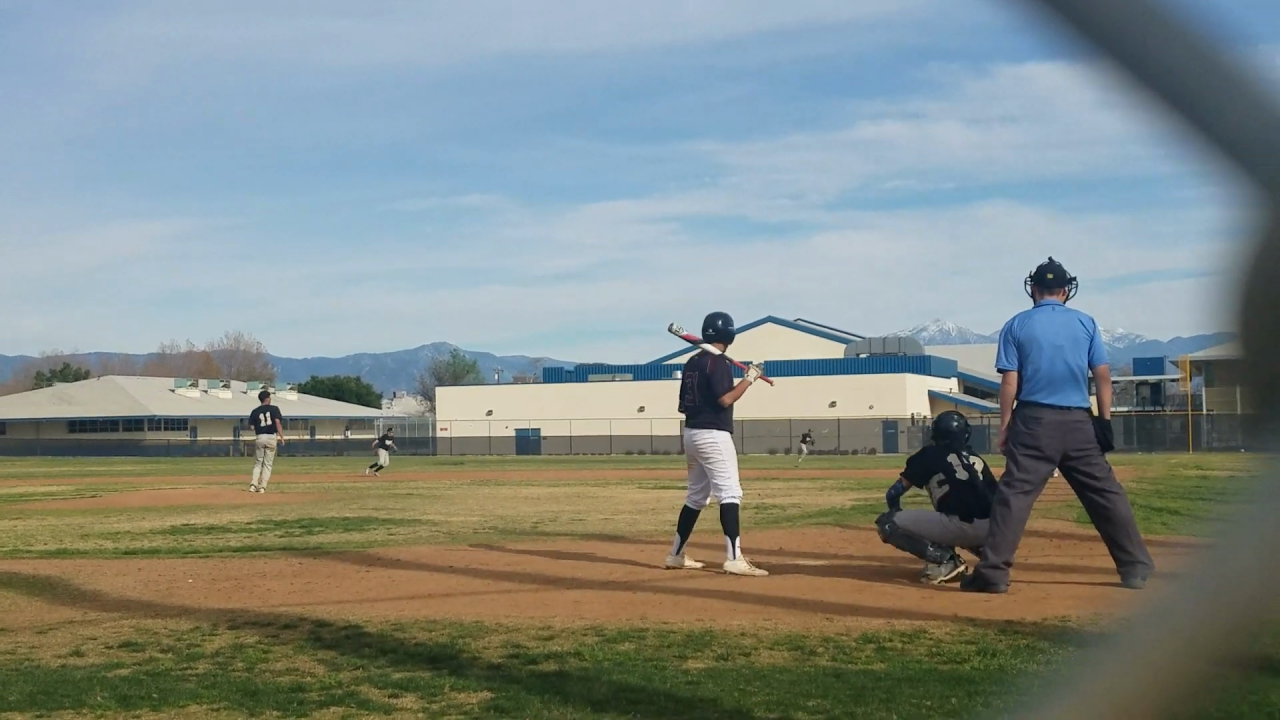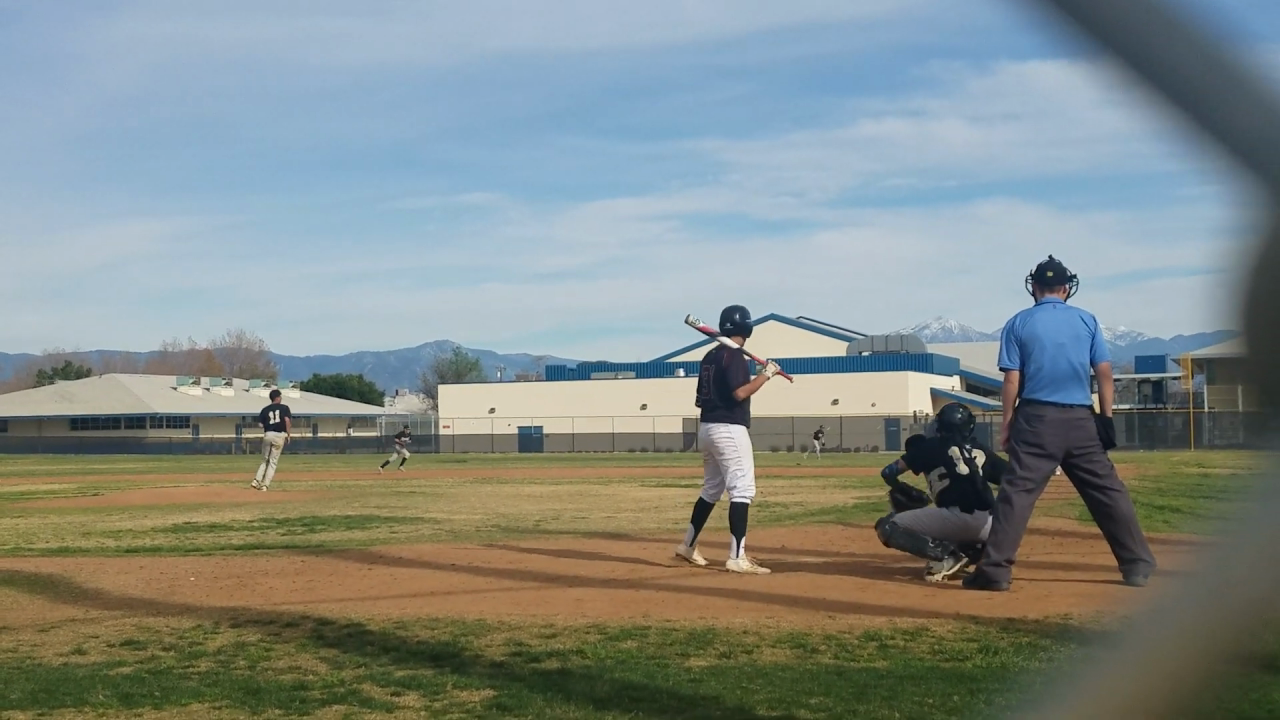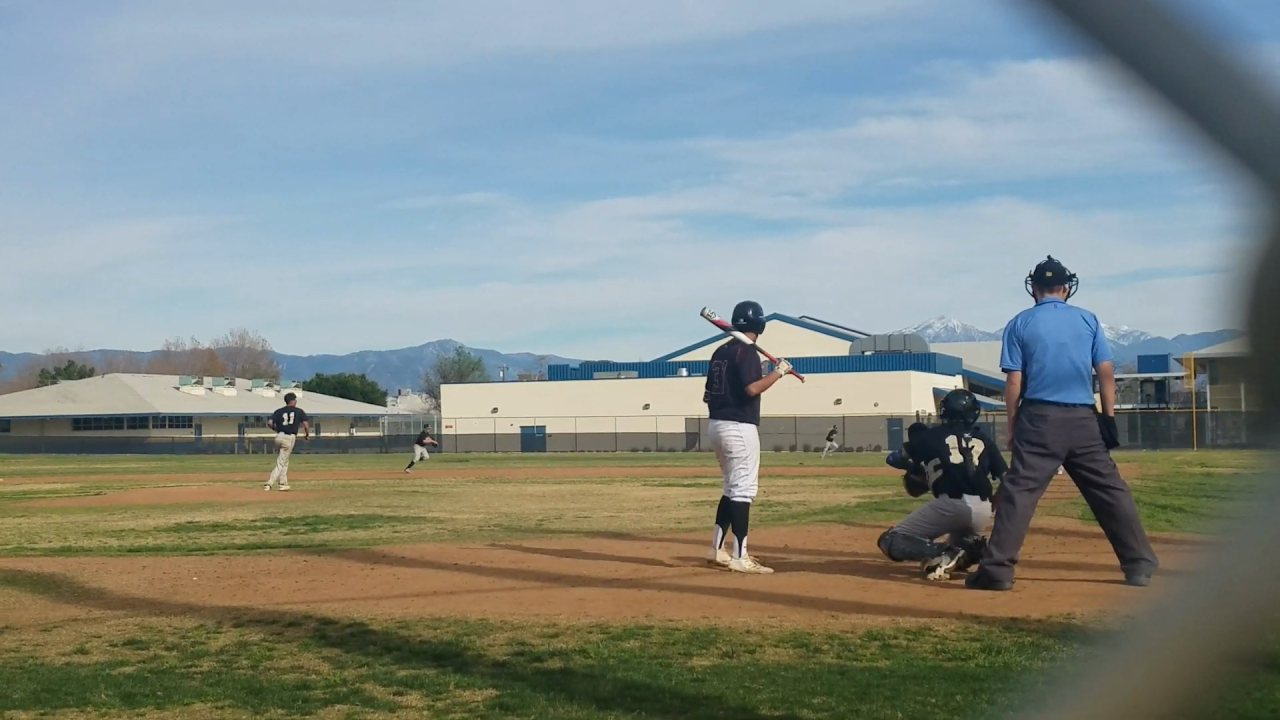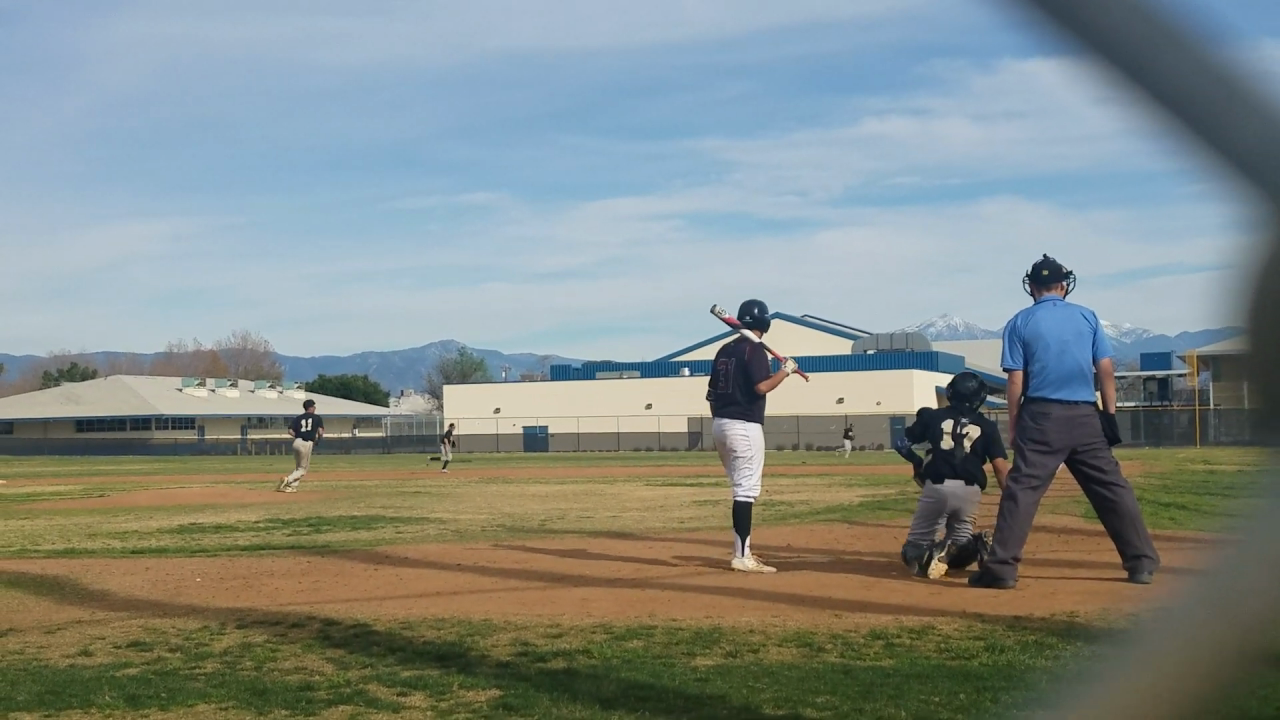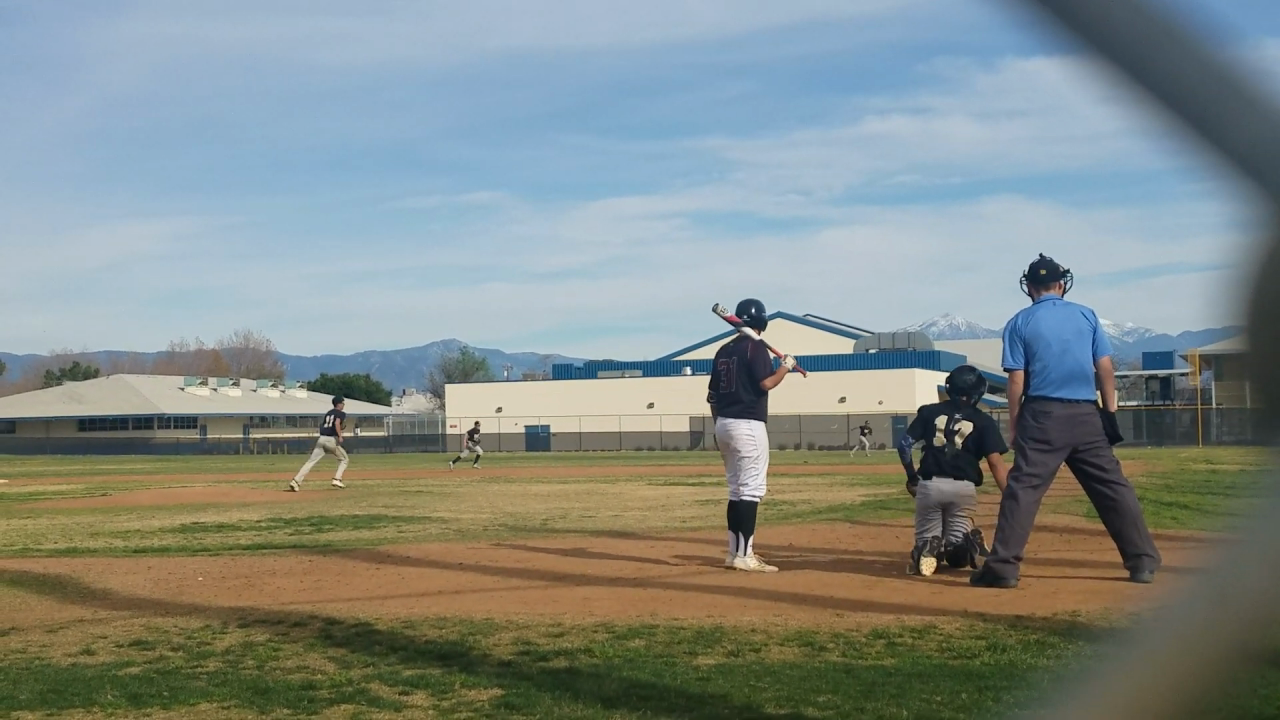
dt=0.2s
person 1, frame 1
left shoulder: (1017, 325)
right shoulder: (1086, 323)
left elbow: (1010, 382)
right elbow: (1103, 375)
left wrist: (1004, 427)
right wrist: (1104, 420)
left hip: (1033, 421)
right hip: (1079, 421)
left knee: (1015, 494)
right knee: (1106, 494)
left ankle: (992, 572)
right ankle: (1136, 568)
person 1, frame 2
left shoulder: (1019, 323)
right shoulder: (1087, 320)
left elbow: (1012, 381)
right elbow: (1105, 372)
left wrist: (1007, 425)
right wrist: (1106, 418)
left hip: (1036, 419)
right hip: (1081, 419)
left knee: (1017, 492)
right knee: (1108, 492)
left ankle: (994, 570)
right ankle: (1138, 566)
person 1, frame 3
left shoulder: (1020, 323)
right shoulder: (1088, 319)
left elbow: (1015, 382)
right elbow: (1106, 372)
left wrist: (1012, 427)
right wrist: (1108, 417)
left hip: (1039, 418)
right hip: (1084, 419)
left knee: (1020, 491)
right knee: (1110, 491)
left ankle: (997, 570)
right ankle: (1140, 565)
person 1, frame 4
left shoulder: (1020, 322)
right shoulder: (1088, 317)
left elbow: (1016, 381)
right elbow: (1106, 369)
left wrist: (1013, 426)
right wrist: (1109, 415)
left hip: (1041, 416)
right hip: (1086, 416)
left knee: (1023, 489)
right knee: (1112, 488)
left ankle: (1000, 568)
right ankle: (1142, 563)
person 1, frame 5
left shoulder: (1020, 322)
right shoulder: (1087, 315)
left elbow: (1017, 380)
right elbow: (1105, 368)
left wrist: (1014, 426)
right wrist: (1109, 413)
left hip: (1042, 415)
right hip: (1087, 415)
left knee: (1024, 488)
right knee: (1113, 487)
left ankle: (1002, 567)
right ankle: (1144, 562)
person 2, frame 1
left shoulder: (692, 363)
right shoulder: (717, 362)
left elbow: (684, 404)
right elbow: (726, 399)
right wrist: (749, 378)
left hip: (692, 434)
right hip: (713, 435)
left knee: (696, 496)
right knee: (730, 493)
left ankle: (676, 554)
right ankle: (734, 558)
person 2, frame 2
left shoulder: (710, 356)
right shoulder: (733, 355)
left elbow: (701, 398)
right elbow: (739, 393)
right wrist: (766, 374)
left hip: (707, 428)
right hip: (730, 430)
left knee: (711, 490)
right knee: (741, 490)
left ankle: (688, 545)
right ankle: (737, 557)
person 2, frame 3
left shoulder: (720, 352)
right shoulder: (746, 351)
left elbow: (708, 395)
right elbow: (752, 388)
right wrist: (779, 371)
left hip: (716, 425)
right hip: (738, 427)
left knee: (732, 489)
right knee: (743, 489)
left ankle: (717, 548)
right ankle: (739, 557)
person 2, frame 4
left shoulder: (724, 351)
right shoulder: (753, 349)
left elbow: (711, 394)
right elbow: (762, 387)
right wrist: (786, 370)
left hip: (721, 425)
right hip: (743, 426)
left knee: (741, 488)
right knee: (747, 489)
left ankle: (739, 552)
right ankle: (743, 557)
person 2, frame 5
left shoulder: (723, 351)
right shoulder: (755, 347)
left elbow: (712, 396)
right elbow: (766, 383)
right wrist: (786, 366)
left hip: (724, 424)
right hip: (748, 425)
left knee: (736, 490)
right knee: (753, 488)
left ankle: (735, 553)
right ankle: (746, 555)
person 3, frame 1
left shoulder: (929, 454)
right shoulder: (976, 459)
left elbow: (893, 493)
left wrist: (896, 512)
left hip: (958, 526)
right hip: (987, 531)
left knee: (886, 523)
left ankle: (943, 559)
person 3, frame 2
left shoulder: (931, 445)
right shoulder: (982, 450)
left elbow: (889, 472)
left wrist: (899, 488)
left hip: (956, 517)
right hip: (987, 524)
left knee: (886, 528)
left ankle: (943, 555)
person 3, frame 3
left shoulder: (931, 434)
right shoulder: (983, 439)
left elbow: (894, 458)
right elbow: (1005, 479)
left wrist: (914, 468)
left hip: (949, 503)
right hip: (982, 509)
left knee: (889, 544)
right knee: (954, 559)
left ankle: (940, 554)
right ankle: (974, 550)
person 3, frame 4
left shoulder: (932, 416)
right shoulder: (986, 426)
left elbow: (901, 445)
right elbow: (1001, 469)
left wrist: (919, 464)
left hip: (937, 488)
right hip: (970, 491)
left knee: (913, 551)
right knee: (957, 557)
left ankle: (932, 551)
right ankle: (976, 547)
person 3, frame 5
left shoulder: (929, 412)
right shoulder: (983, 421)
left elbow: (905, 445)
right elbow: (996, 464)
left wrist: (911, 476)
left hip: (930, 484)
right hip: (964, 488)
left knee: (924, 542)
right knee: (957, 556)
left ankle: (927, 548)
right ankle: (969, 545)
